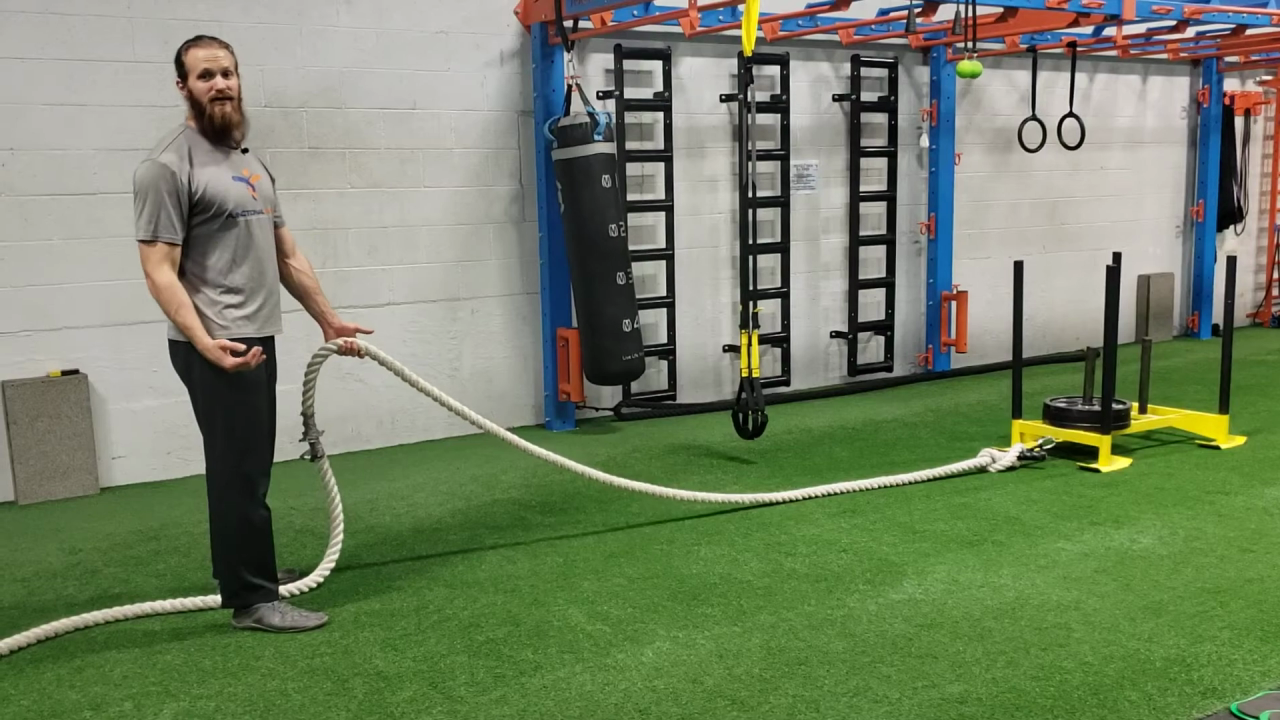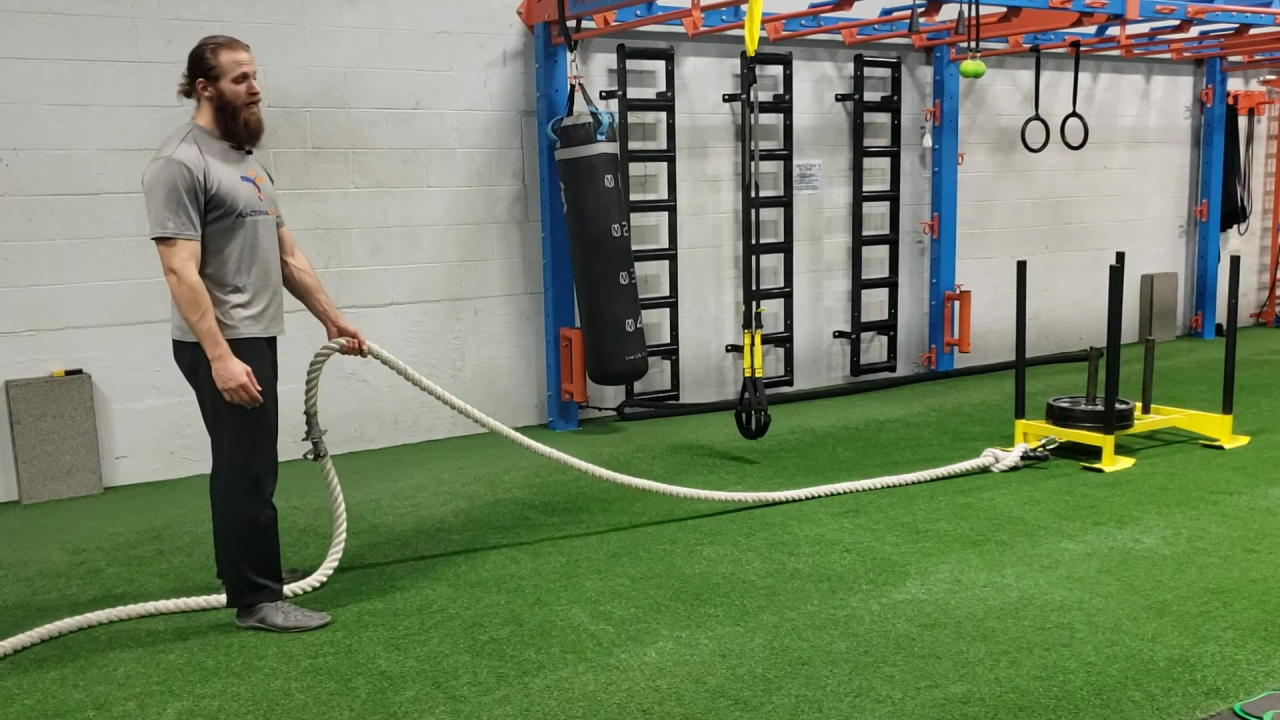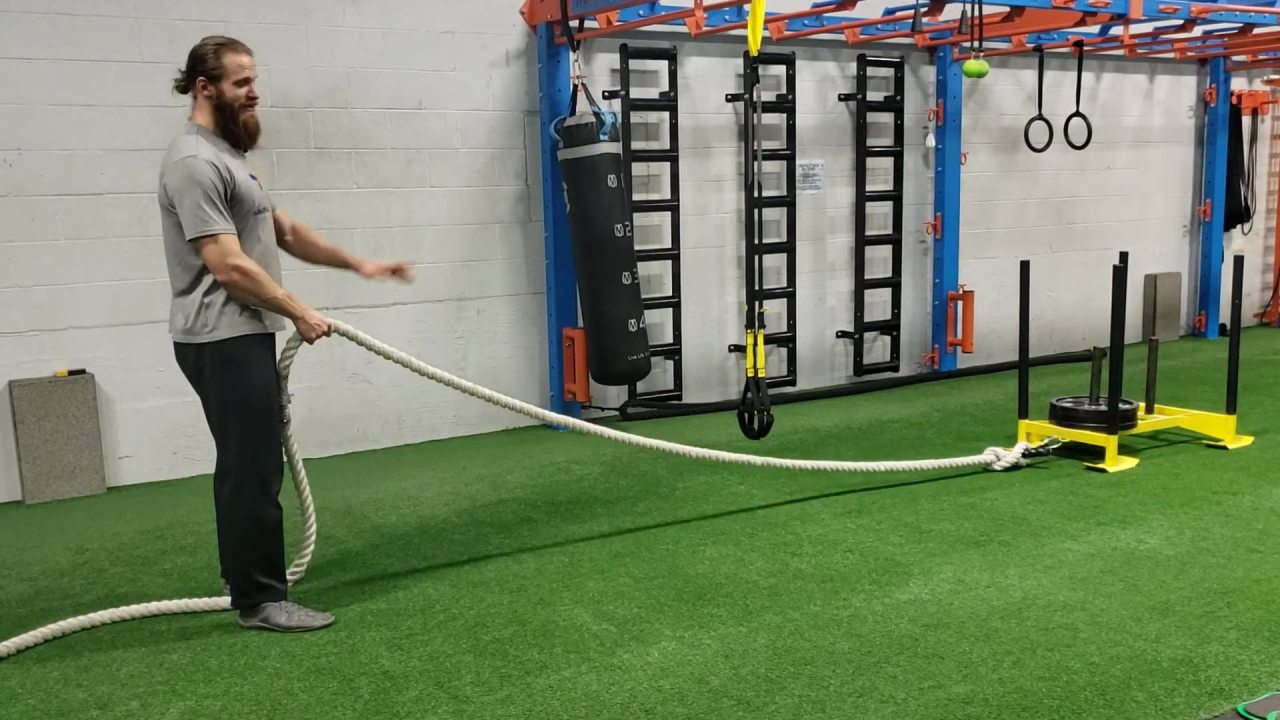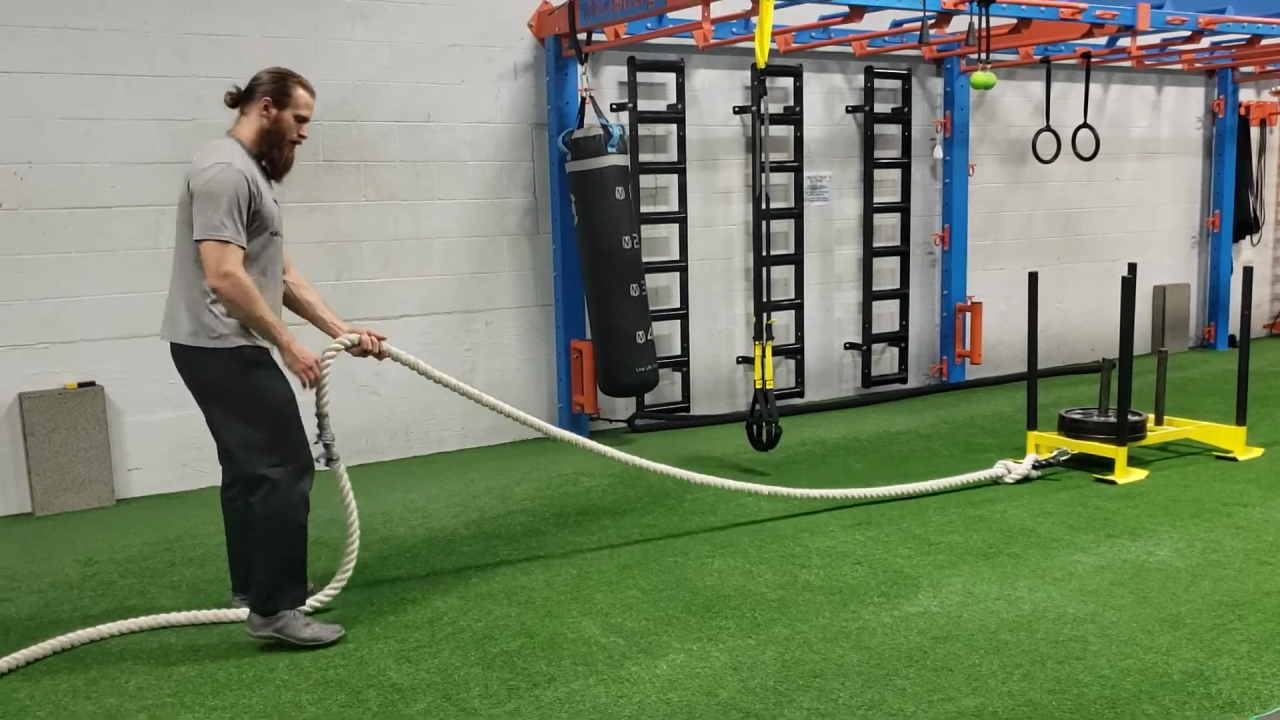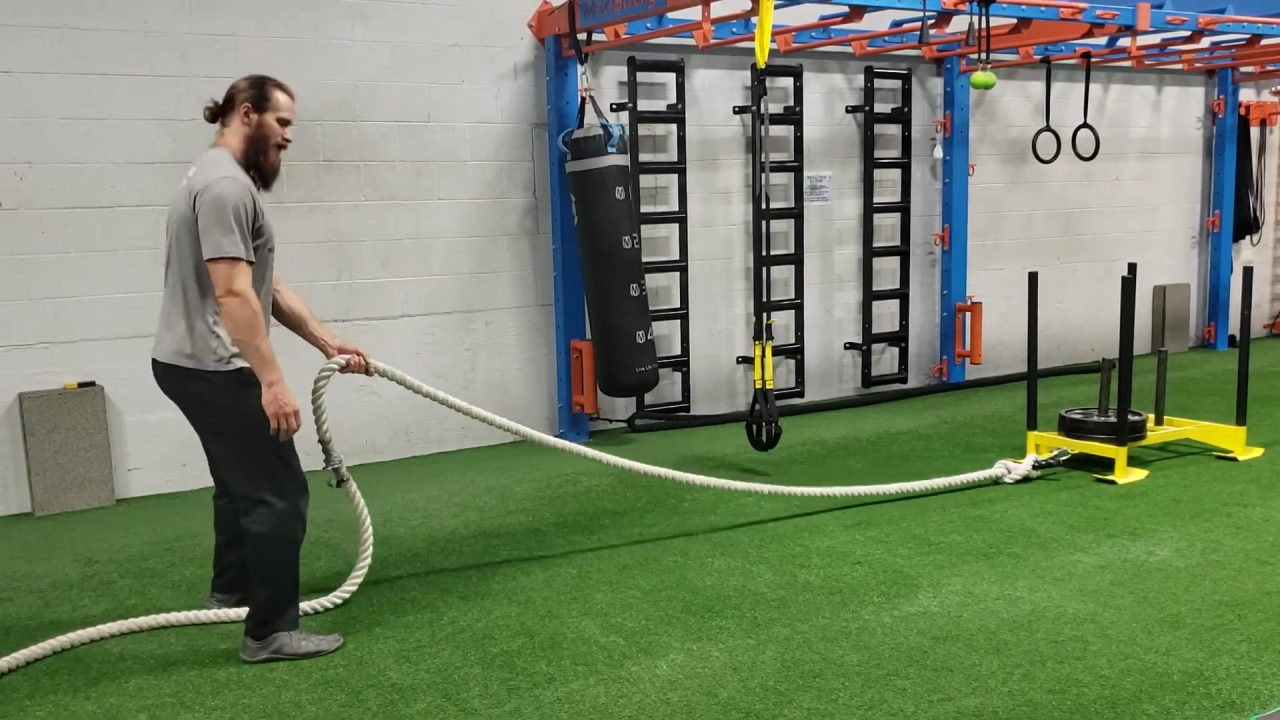
dt=1s
person 1, frame 1
left shoulder: (251, 160)
right shoulder: (169, 166)
left elbow: (286, 254)
right elbow: (160, 271)
left wrist: (328, 319)
right wrist: (204, 343)
left hip: (257, 336)
right hip: (217, 345)
left knee: (248, 465)
right knee: (240, 469)
left ankle: (242, 568)
right ankle: (253, 599)
person 1, frame 2
left shoulder: (247, 158)
right shoulder: (180, 163)
left elbow: (286, 253)
right elbow: (181, 271)
left wrist: (332, 318)
right wrist: (220, 356)
left hip: (256, 337)
right hip: (223, 344)
left knee: (245, 464)
right knee: (248, 468)
left ankle: (245, 570)
right ankle: (256, 599)
person 1, frame 3
left shoulder: (225, 154)
right shoulder: (195, 162)
left elbow: (284, 231)
right elbow: (230, 267)
left wrist: (358, 263)
right wrist: (300, 313)
left hip: (239, 336)
right hip: (223, 340)
left knee: (243, 463)
right knee: (254, 467)
left ankle: (243, 575)
right ankle: (260, 598)
person 1, frame 4
left shoulder: (250, 173)
right shoulder: (225, 169)
left elbow: (281, 274)
right elbow: (225, 276)
left wrist: (340, 328)
right wrist: (287, 344)
left hip: (220, 347)
right hip: (223, 347)
left knee: (252, 467)
right knee: (285, 467)
left ankle: (253, 585)
right ankle: (276, 606)
person 1, frame 5
left shoulder: (223, 179)
right shoulder: (226, 184)
left elbow: (268, 288)
right elbow: (234, 294)
left wrist: (328, 342)
right wrist: (273, 382)
left hip: (189, 363)
right hip: (212, 368)
left knee: (242, 480)
right knee: (277, 492)
left ankle: (233, 584)
right ankle: (269, 630)
